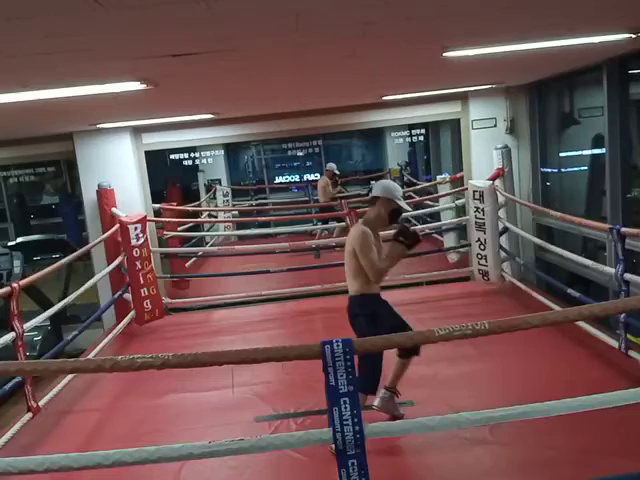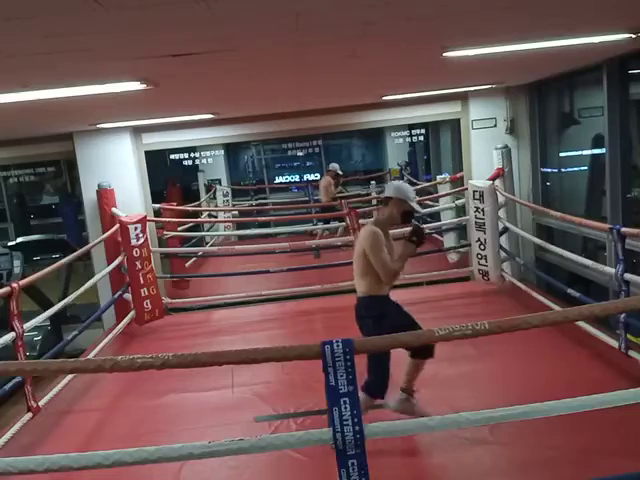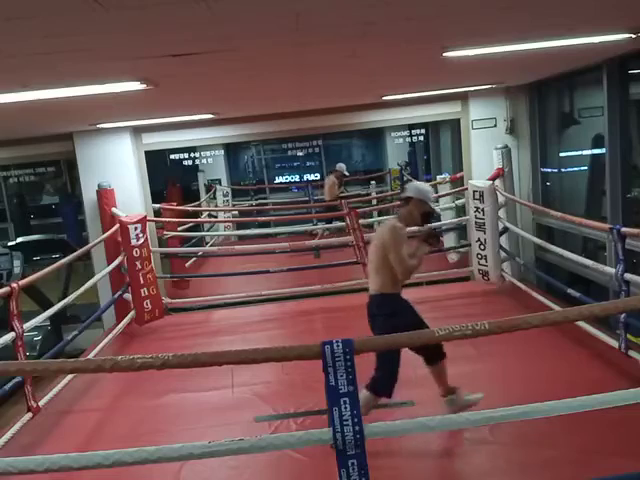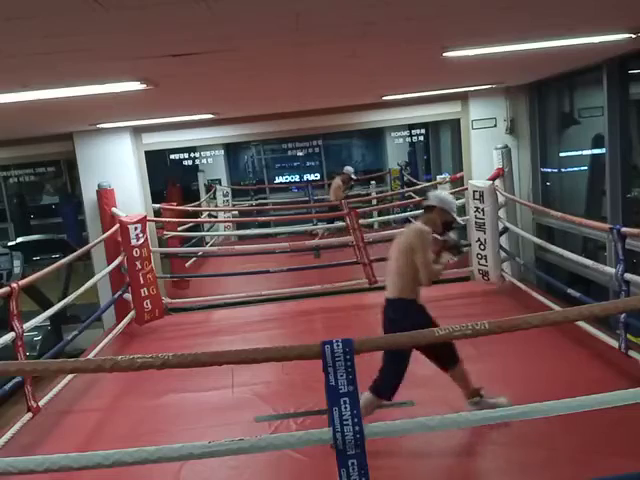
dt=0.1s
person 1, frame 1
left shoulder: (372, 232)
right shoulder: (362, 233)
left elbow: (381, 263)
right elbow: (376, 274)
left wrist: (398, 245)
right wrist: (399, 246)
left hip: (375, 302)
right hip: (364, 308)
left knee: (410, 343)
right knee: (369, 376)
left ankle: (387, 397)
person 1, frame 2
left shoulder: (382, 232)
right shoulder: (372, 234)
left elbow: (390, 266)
right elbow: (389, 275)
left wrist: (408, 245)
right wrist: (410, 246)
left hip: (383, 303)
right hip: (372, 310)
left knee: (424, 344)
right knee: (378, 382)
left ankle: (405, 398)
person 1, frame 3
left shoulder: (394, 227)
right shoulder: (394, 229)
right elbow: (404, 273)
left wrist: (419, 245)
right wrist: (423, 248)
left hip: (394, 303)
right hip: (385, 307)
left knee: (433, 348)
right knee: (385, 378)
left ankle: (452, 399)
person 1, frame 4
left shoulder: (413, 233)
right shoulder: (422, 233)
right elbow: (427, 278)
left wrist: (437, 257)
right wrist: (445, 259)
left hip: (409, 308)
right hip: (401, 311)
left knee: (447, 352)
right knee: (387, 382)
left ankle: (476, 400)
